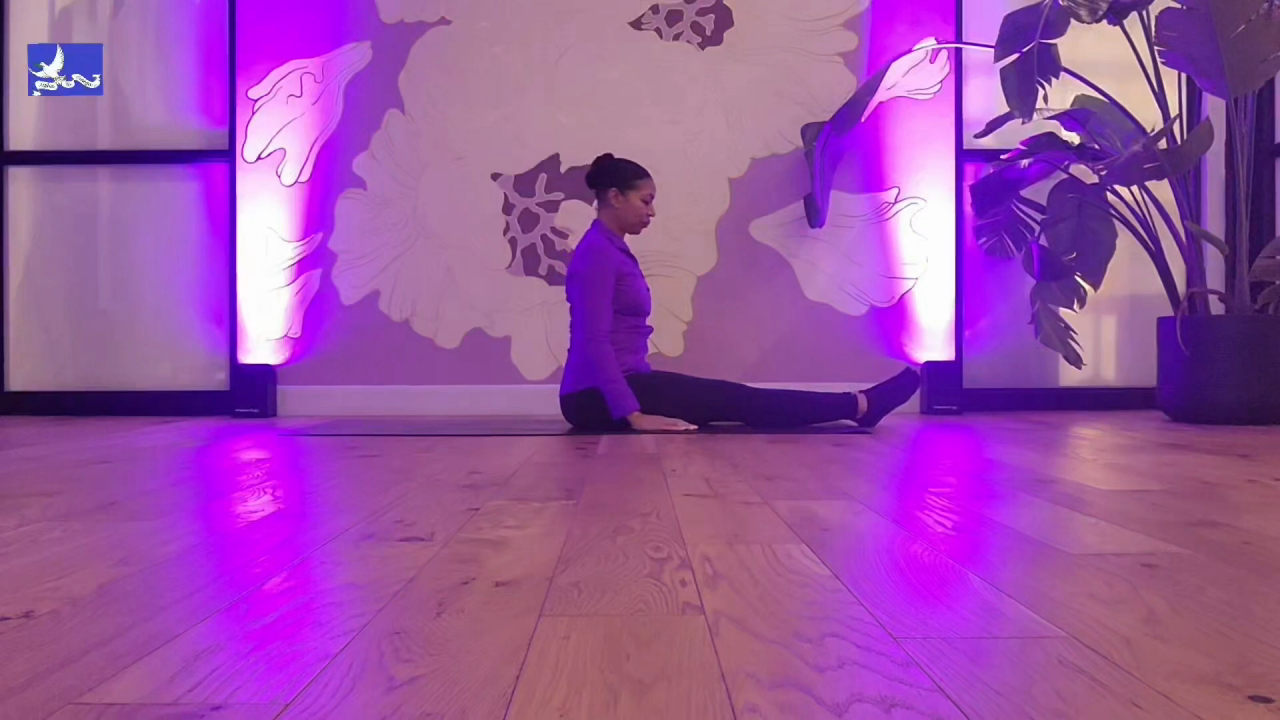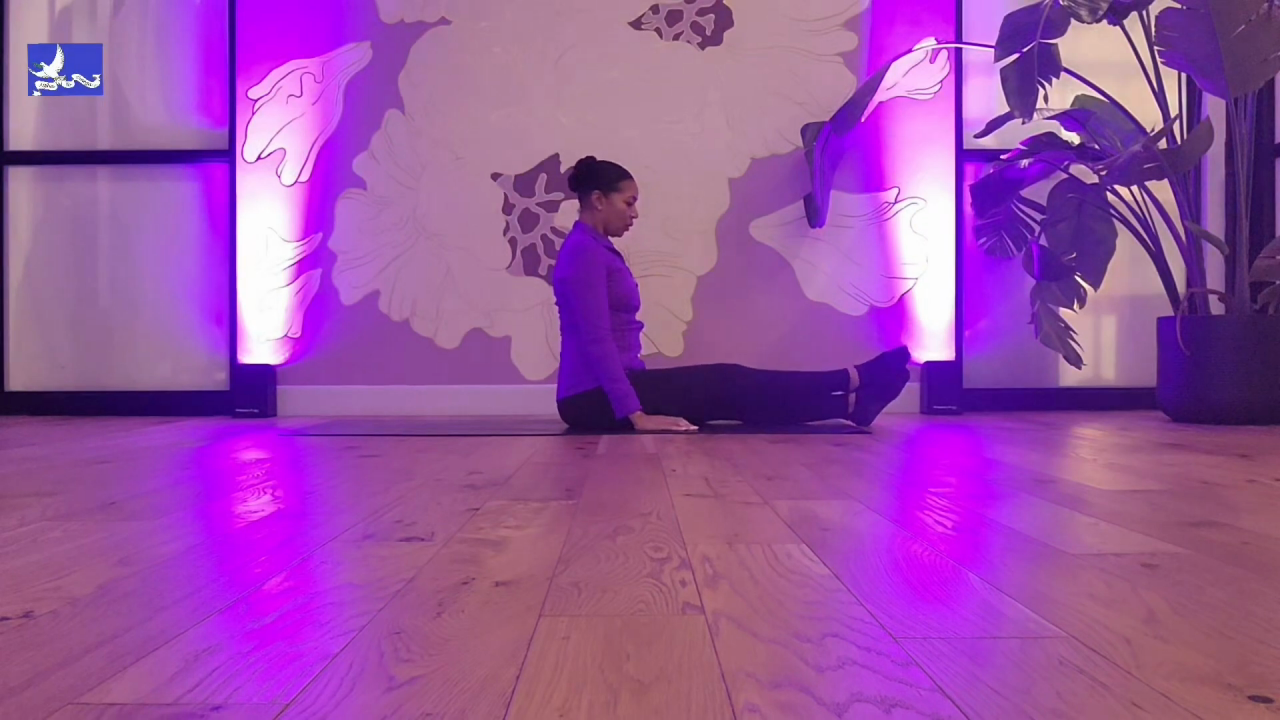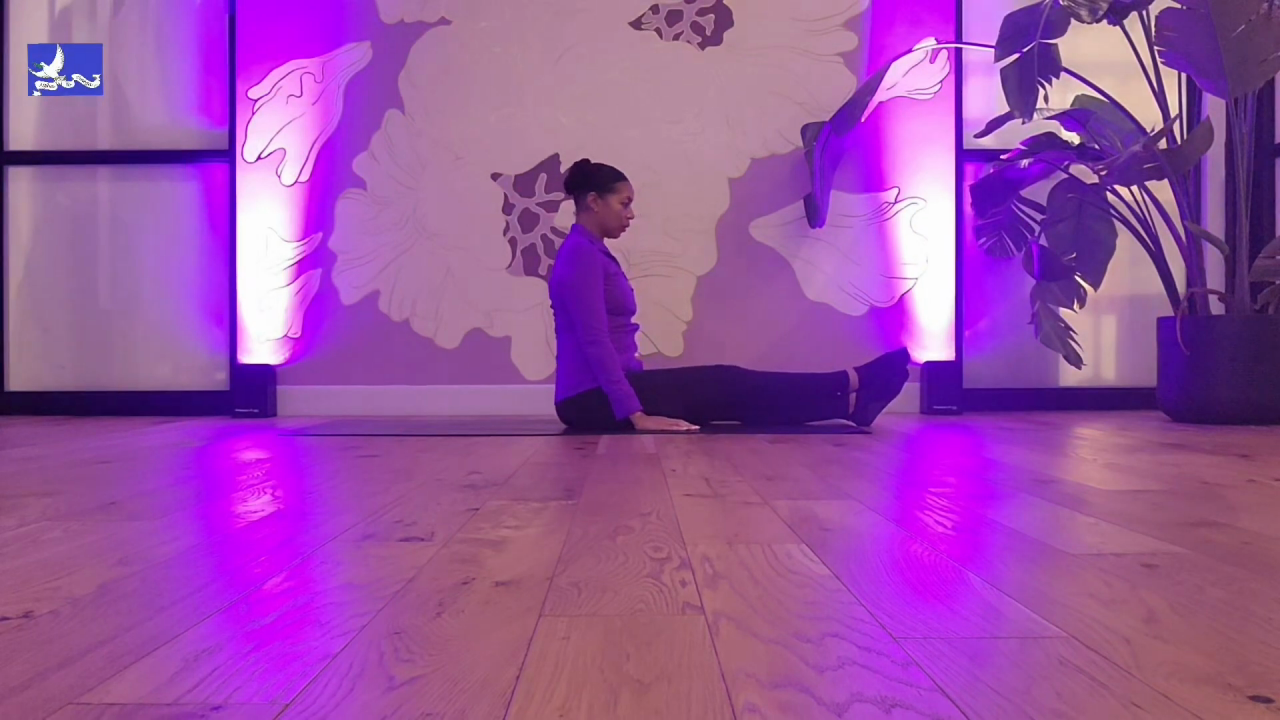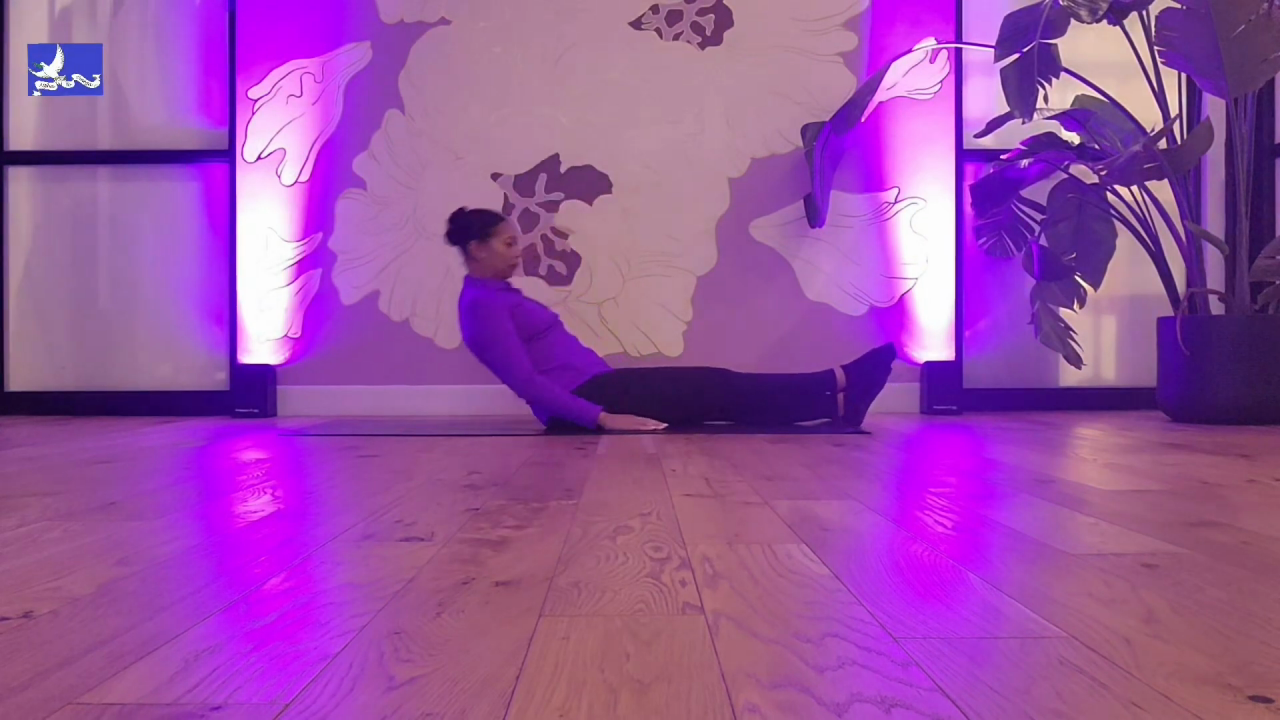
dt=1s
person 1, frame 1
left shoulder: (612, 250)
right shoulder: (597, 252)
right elbow: (594, 341)
left wrist: (639, 402)
right wrist: (633, 414)
left hip: (615, 391)
right hip: (597, 400)
left knee: (730, 397)
right knee: (732, 400)
left ankle: (855, 407)
right ankle: (859, 406)
person 1, frame 2
left shoulder: (596, 250)
right shoulder: (583, 252)
right elbow: (596, 339)
left wrist: (644, 399)
right wrist: (636, 414)
left hip: (605, 394)
right hip: (595, 400)
left knee: (729, 395)
right knee: (728, 380)
left ankle: (850, 404)
right ankle: (853, 379)
person 1, frame 3
left shoulder: (591, 253)
right shoulder: (580, 255)
right elbow: (594, 342)
left wrist: (638, 401)
right wrist: (636, 414)
left hip: (605, 394)
right hip: (593, 401)
left knee: (724, 387)
right knee: (725, 385)
left ankle: (849, 399)
right ankle: (849, 384)
person 1, frame 4
left shoulder: (498, 296)
right shoulder: (481, 305)
right elbow: (528, 383)
left wrist: (610, 400)
right wrist: (601, 417)
left hip: (593, 389)
right hip: (585, 398)
left knee: (712, 385)
right knee: (712, 390)
left ankle: (836, 393)
right ankle: (837, 392)
